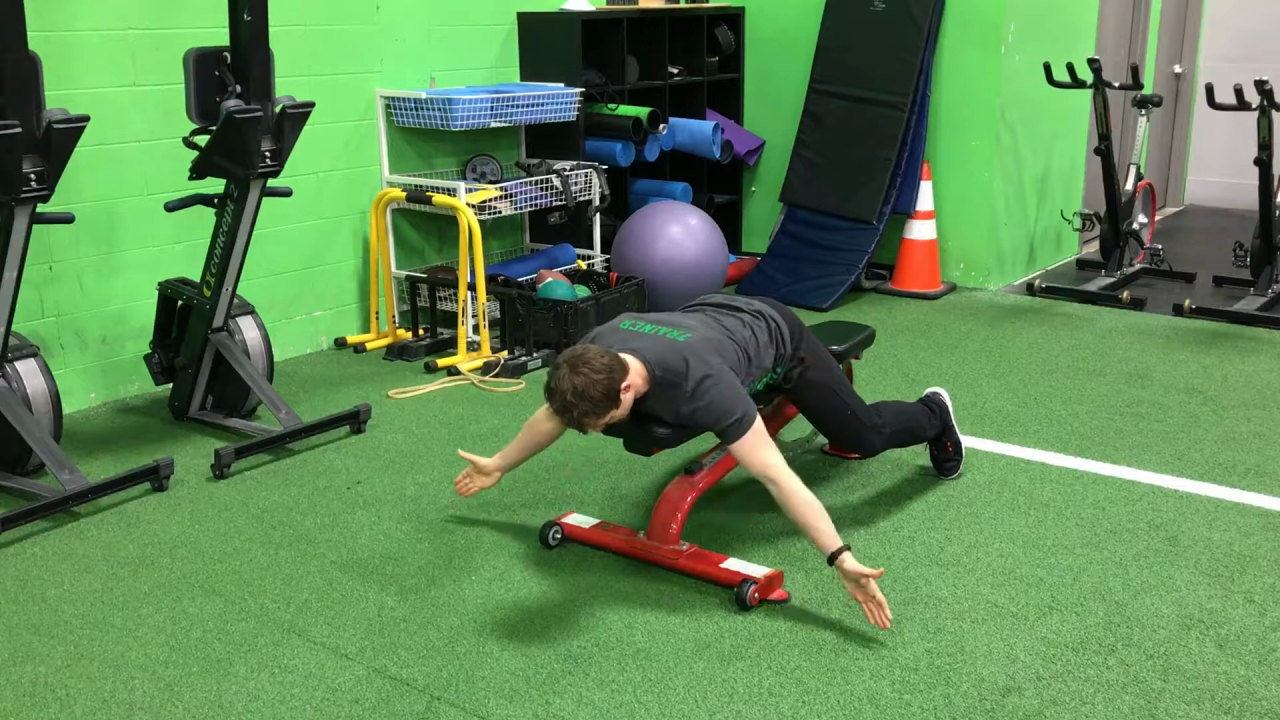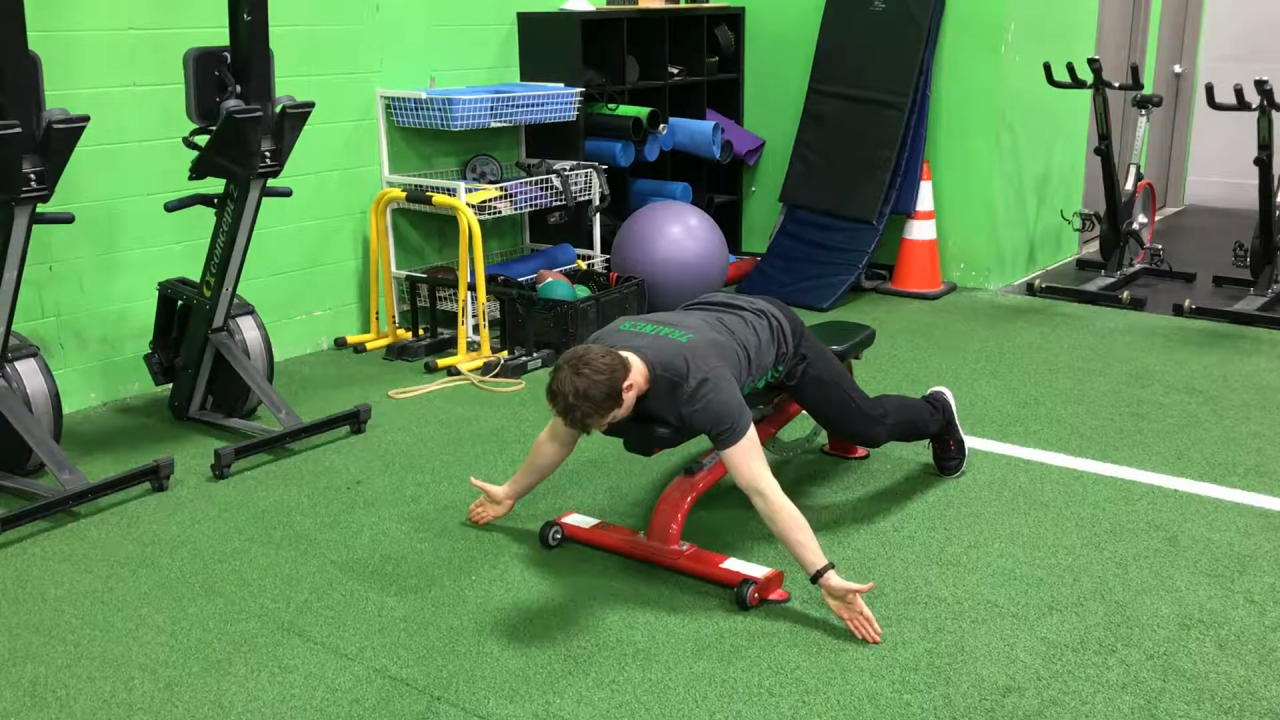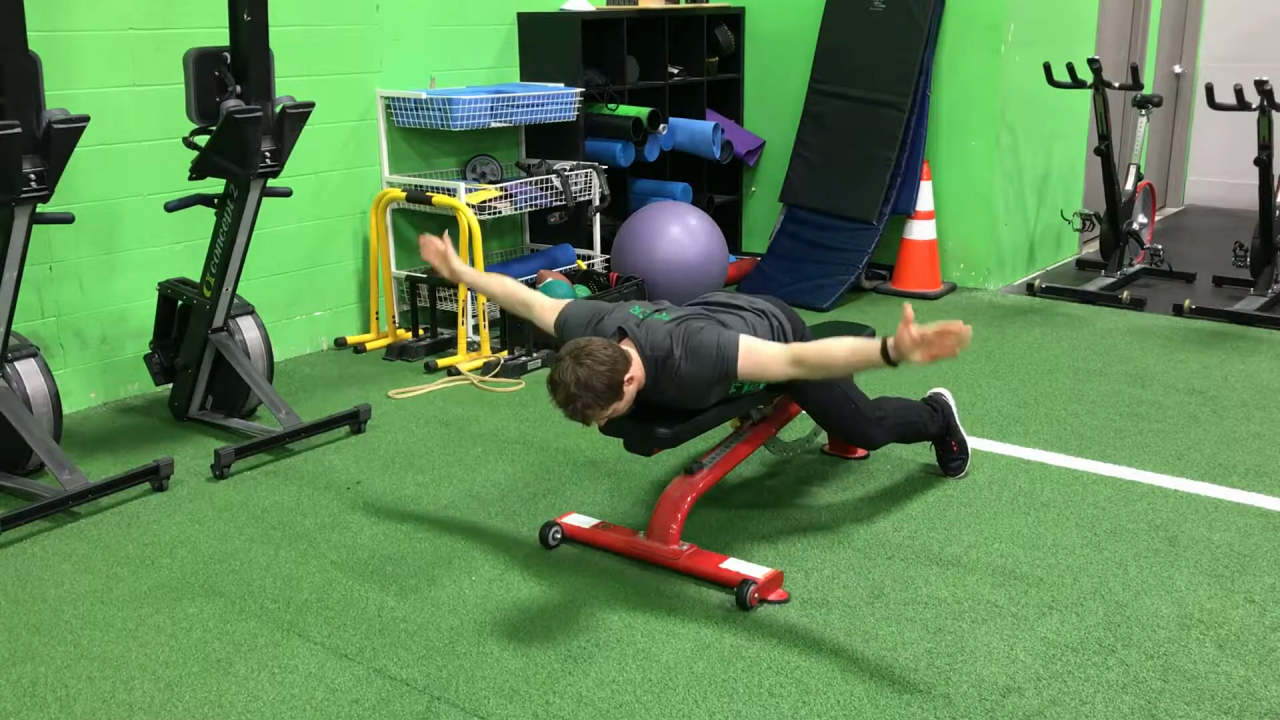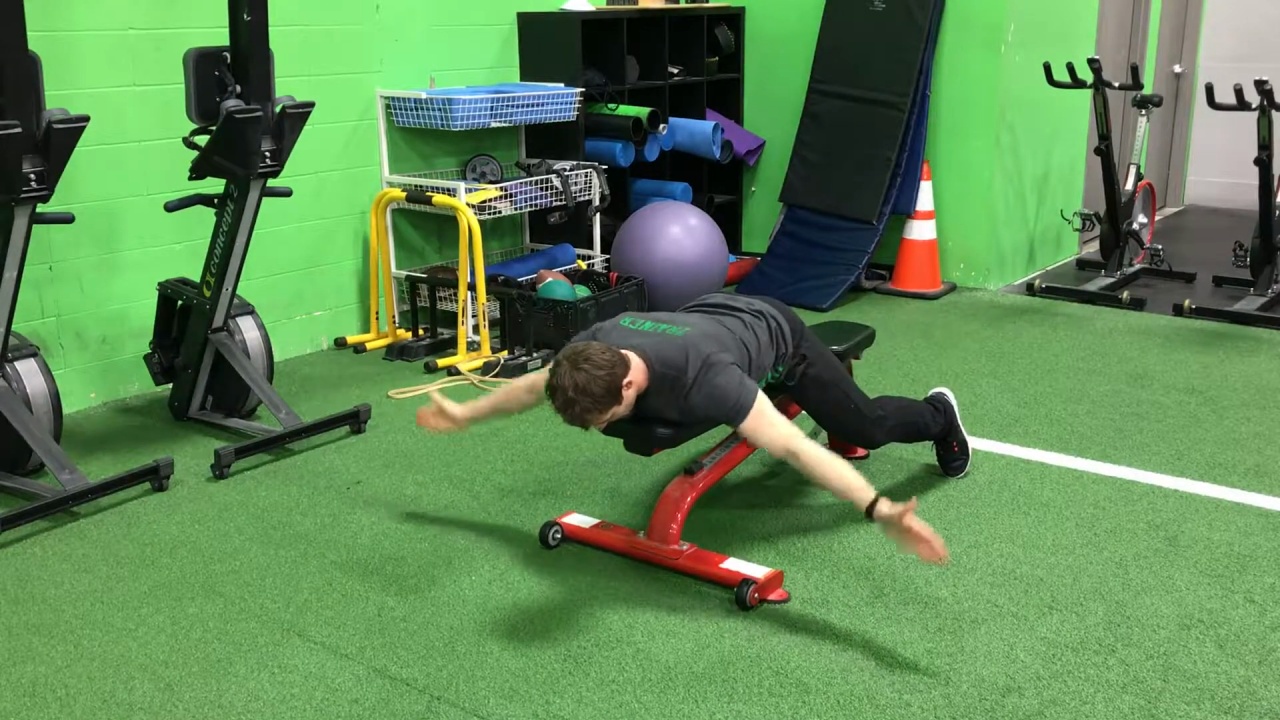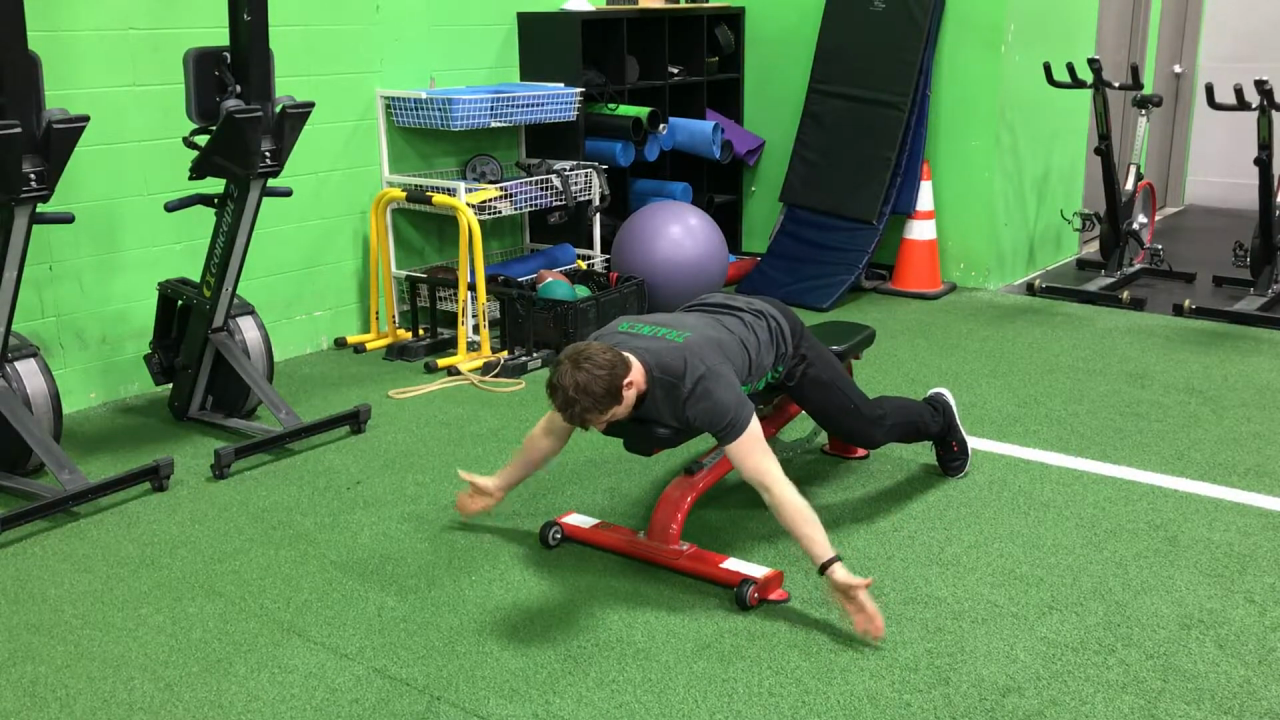
dt=1s
person 1, frame 1
left shoulder: (698, 385)
right shoulder: (590, 358)
left elbow: (776, 476)
right elbow: (552, 414)
left wrist: (841, 559)
right wrist: (498, 465)
left hip: (775, 336)
right hip: (716, 315)
left knee: (863, 433)
left ankle: (933, 415)
person 1, frame 2
left shoulder: (698, 386)
right shoulder: (591, 363)
left elbow: (762, 490)
right elbow: (557, 436)
left wrist: (825, 578)
right wrist: (509, 493)
left hip: (777, 335)
right hip: (718, 314)
left knee: (867, 424)
left ankle: (936, 413)
person 1, frame 3
left shoulder: (686, 358)
right shoulder: (591, 331)
left elbow: (799, 361)
right elbow: (528, 297)
left wrist: (892, 349)
right wrist: (461, 271)
left hip: (777, 333)
right hip: (721, 316)
left knee: (865, 428)
left ankle: (936, 416)
person 1, frame 4
left shoulder: (697, 376)
right shoulder: (594, 349)
left elbow: (795, 447)
right elbow: (530, 388)
left wrist: (879, 510)
right wrist: (465, 413)
left hip: (774, 335)
right hip: (717, 312)
left knee: (864, 425)
left ankle: (937, 414)
person 1, frame 5
left shoulder: (699, 384)
right shoulder: (591, 363)
left elbow: (771, 484)
right elbow: (550, 430)
left wrist: (832, 569)
right wrist: (499, 485)
left hip: (774, 334)
right hip: (715, 313)
left knee: (865, 425)
left ankle: (936, 415)
